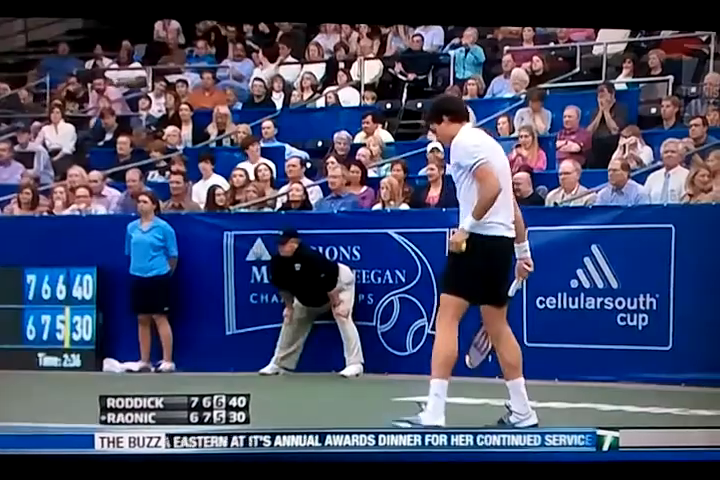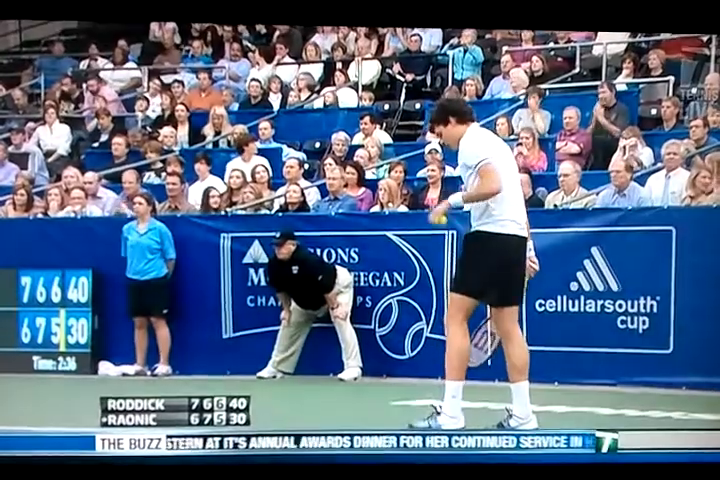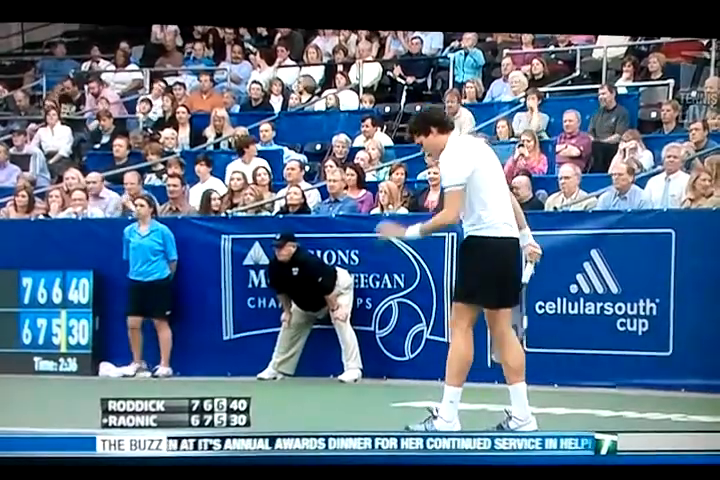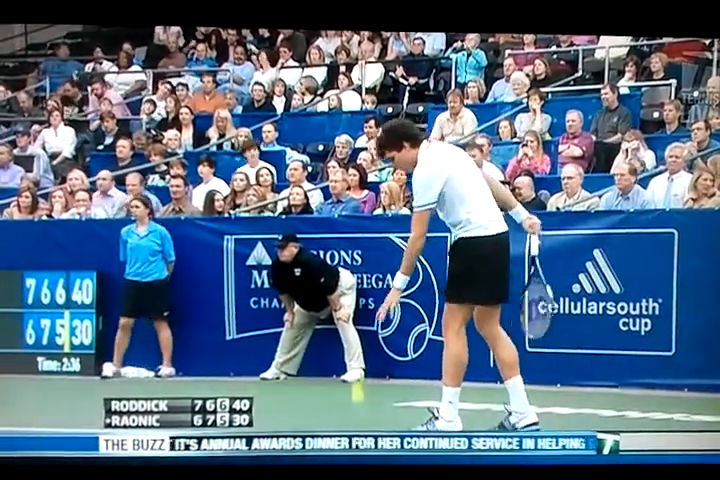
dt=0.3s
person 1, frame 1
left shoulder: (464, 142)
right shoulder: (487, 142)
left elbow: (491, 187)
right elbow: (511, 204)
left wrist: (466, 225)
right wrist: (522, 250)
left hip: (479, 241)
right hip: (501, 240)
left knee: (447, 320)
right knee: (497, 326)
left ankle: (433, 414)
right ankle: (522, 412)
person 1, frame 2
left shoulder: (471, 142)
right shoulder: (493, 141)
left elbow: (492, 186)
left wrist: (453, 200)
right wrist: (527, 248)
left hip: (490, 237)
right hip: (513, 238)
left knee: (455, 318)
right knee: (507, 326)
left ankle: (451, 414)
right ankle: (522, 415)
person 1, frame 3
left shoulder: (453, 154)
right shoulder: (475, 145)
left elbow: (451, 215)
right elbow: (507, 196)
left wrist: (411, 231)
right wrist: (526, 237)
left hip: (484, 241)
right hip: (507, 239)
left knee: (461, 327)
right knee: (502, 329)
left ankle: (447, 418)
right ankle: (521, 417)
person 1, frame 4
left shoulder: (425, 171)
right shoulder: (445, 150)
left elbow: (417, 238)
right elbow: (491, 183)
left wrist: (398, 285)
right wrist: (522, 215)
left hip: (474, 243)
right hip: (495, 236)
left knee: (453, 326)
right knee: (488, 326)
left ankle: (448, 419)
right ankle: (522, 412)
person 2, frame 1
left shoulder: (163, 227)
right shoulder: (131, 227)
left elbow: (173, 255)
right elbow: (130, 253)
left wrist: (166, 273)
right wrist: (138, 268)
left hip: (158, 278)
right hip: (137, 278)
left knee: (160, 318)
right knee: (142, 320)
left ankle: (168, 361)
right ankle: (144, 361)
person 2, frame 2
left shoulder: (160, 229)
right shoulder: (127, 229)
left elbow: (170, 257)
right elbow: (126, 254)
left wrist: (163, 275)
right wrist: (135, 270)
left hip: (156, 281)
right hip: (134, 281)
left knee: (158, 321)
right knee: (139, 323)
left ankle: (164, 364)
right ankle: (140, 365)
person 2, frame 3
left shoulder: (162, 231)
right shoulder: (128, 231)
left elbow: (173, 258)
right elbow: (128, 257)
left wrist: (165, 276)
right wrist: (138, 272)
left hip: (159, 282)
right hip: (136, 282)
left knee: (161, 323)
right knee: (133, 324)
left ankle: (165, 365)
right ankle: (138, 362)
person 2, frame 4
left shoulder: (160, 232)
right shoulder: (125, 232)
left elbow: (170, 259)
right elbow: (125, 258)
left wrist: (162, 275)
right wrist: (134, 271)
left hip: (156, 284)
right hip: (132, 283)
left knee: (161, 324)
right knee: (124, 324)
left ankle: (167, 366)
right ankle: (116, 366)
person 3, frame 1
left shoulder: (309, 257)
right shoulder: (277, 262)
left elbow: (328, 284)
right elbow: (283, 286)
left wrist: (336, 304)
right wrist: (289, 306)
right hip: (308, 297)
left knee: (343, 318)
right knee: (291, 322)
left ankle: (354, 364)
right ankle: (279, 363)
person 3, frame 2
left shoulder: (307, 260)
right shoulder: (274, 264)
left elbow: (325, 286)
right elbow: (281, 289)
left wrist: (334, 307)
right wrist: (286, 309)
right hip: (306, 300)
left knee: (341, 321)
right knee: (289, 324)
left ankle: (353, 367)
right ankle: (276, 367)
person 3, frame 3
left shoulder: (307, 261)
right shoulder: (274, 266)
left elbow: (326, 288)
right elbow: (281, 290)
left wrist: (334, 308)
right wrist: (287, 310)
right hip: (306, 301)
left knee: (341, 322)
right knee: (289, 326)
left ankle: (353, 369)
right ankle: (277, 368)
person 3, frame 4
left shoulder: (309, 262)
right shoulder: (277, 266)
left elbow: (328, 287)
right elbow: (283, 290)
left wrist: (337, 309)
right wrist: (290, 311)
right hip: (309, 301)
left knee: (344, 322)
right knee: (292, 326)
left ankle: (356, 369)
right ankle: (280, 368)
